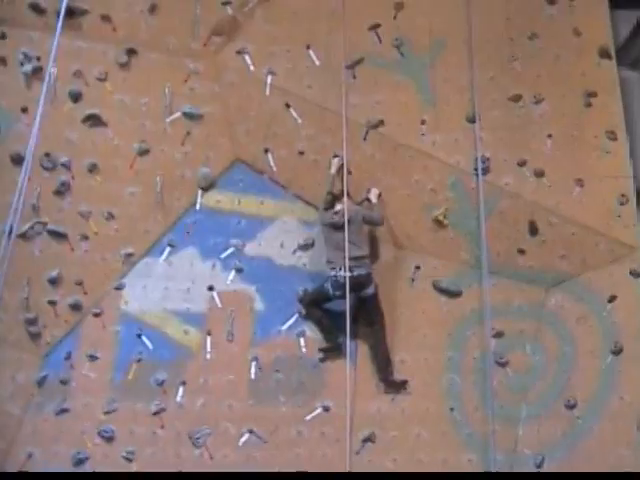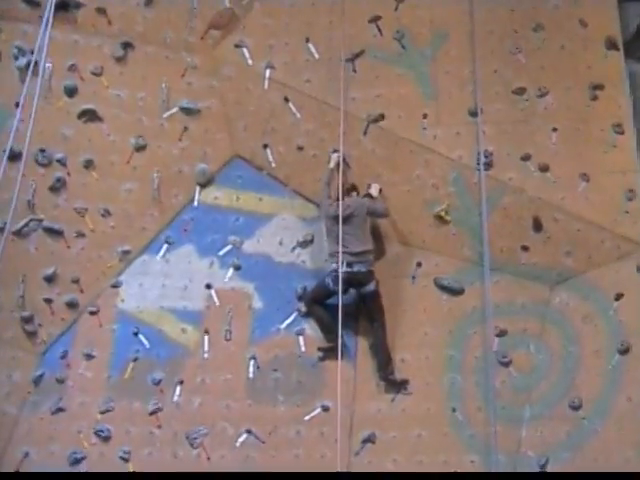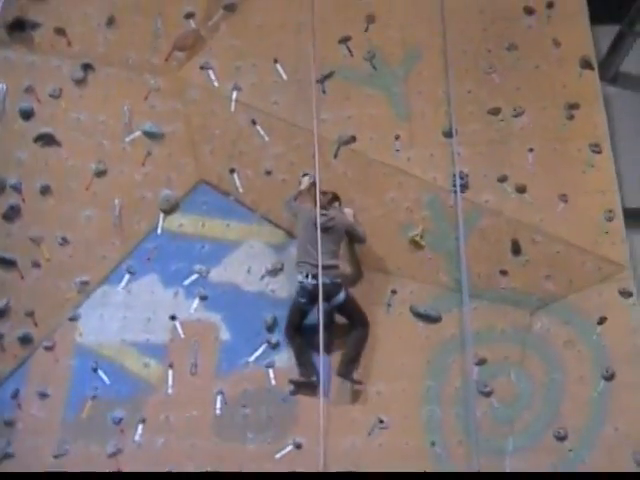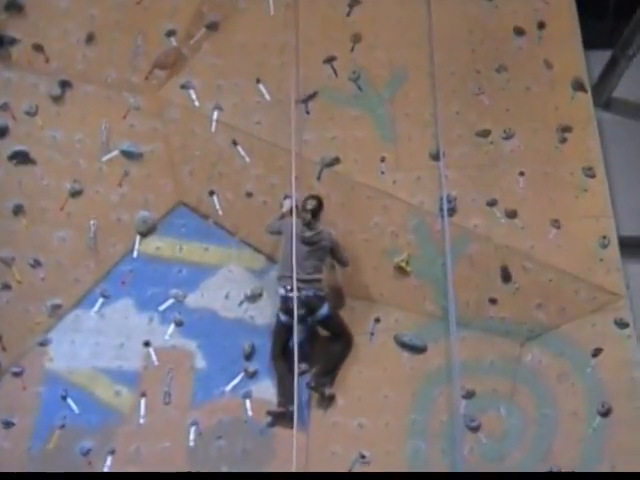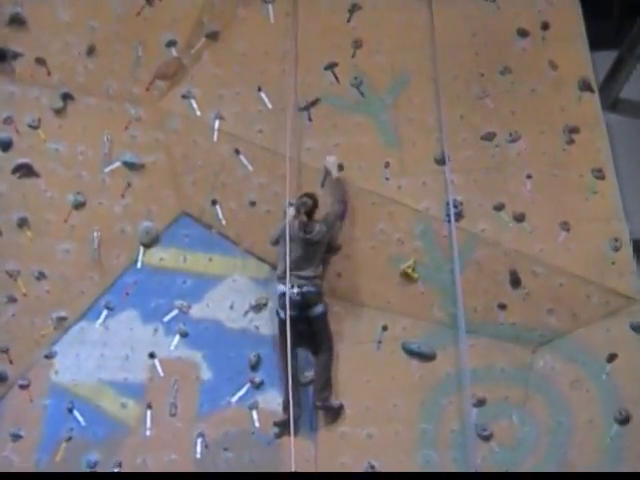
dt=0.7s
person 1, frame 1
left shoulder: (325, 216)
right shoulder: (356, 212)
left elbow: (328, 194)
right elbow: (379, 220)
left wrist: (333, 171)
right wrist: (373, 200)
left hip: (338, 277)
right hip: (362, 275)
left knee: (307, 302)
right knee: (376, 325)
left ankle: (334, 342)
right ankle: (387, 377)
person 1, frame 2
left shoulder: (328, 208)
right shoulder: (361, 204)
left elbow: (326, 188)
right elbow: (384, 211)
left wrist: (333, 165)
right wrist: (375, 195)
left hip: (340, 271)
right hip: (364, 271)
left knee: (311, 300)
right knee: (377, 323)
left ankle: (333, 342)
right ankle: (387, 376)
person 1, frame 3
left shoulder: (305, 212)
right shoulder: (342, 220)
left elbow: (289, 203)
right elbow: (361, 238)
left wrist: (304, 187)
left hip: (307, 282)
right hip: (332, 283)
left knee: (292, 330)
right knee: (360, 324)
left ankle: (308, 375)
right ankle: (347, 368)
person 1, frame 4
left shoulder: (289, 224)
right shoulder: (326, 237)
left elbow: (270, 228)
right elbow: (344, 262)
left wrist: (284, 211)
left hip: (289, 297)
right hip: (314, 298)
left knee: (278, 353)
right knee: (343, 339)
left ankle: (285, 405)
right ankle: (321, 381)
person 1, frame 5
left shoulder: (288, 227)
right shoulder: (324, 228)
left elbow: (273, 241)
right elbow: (341, 204)
right wrist: (334, 175)
left hip: (288, 295)
right hip: (312, 295)
left knee: (287, 354)
right knee: (324, 349)
left ankle: (290, 412)
right ankle: (323, 397)
